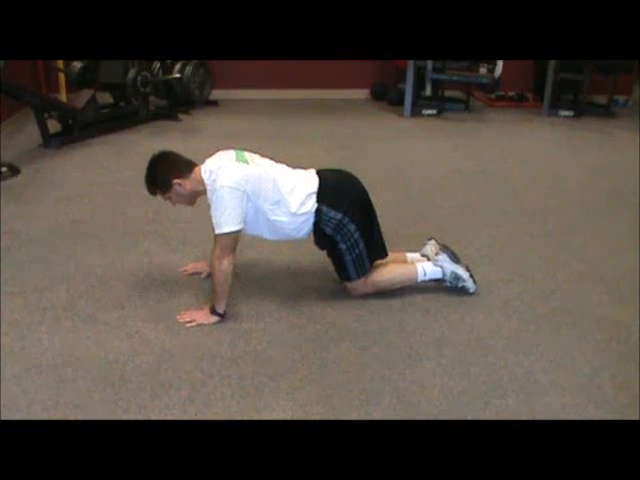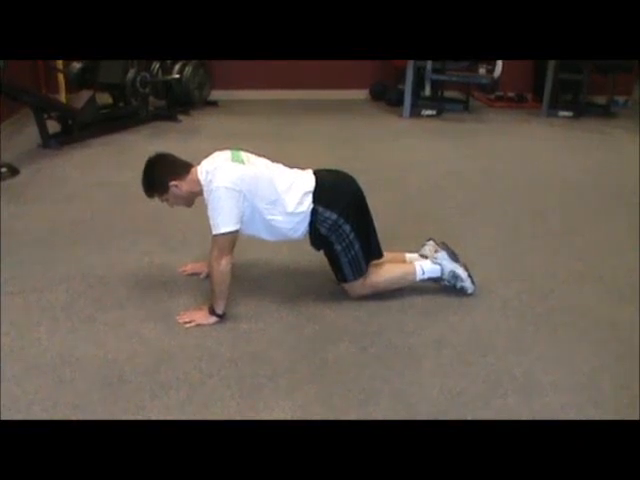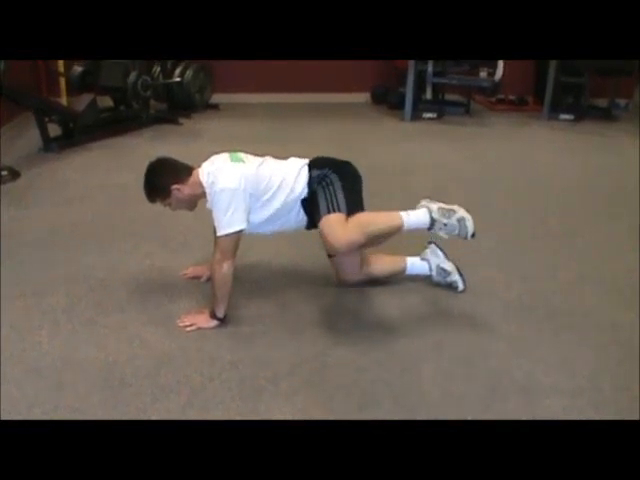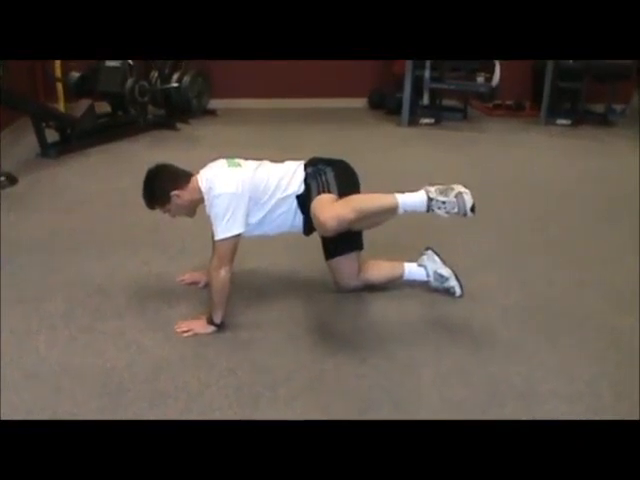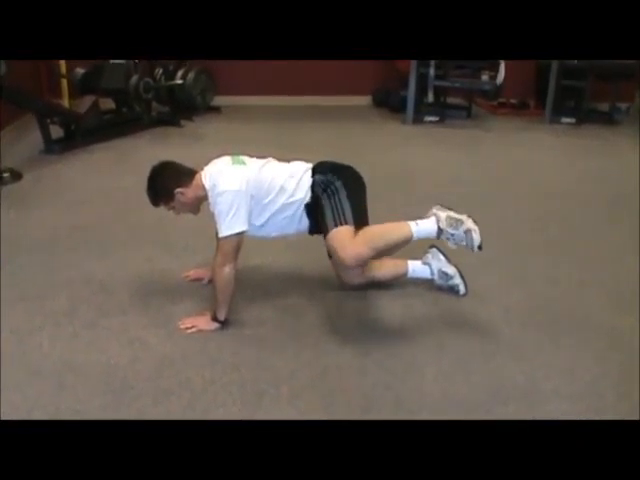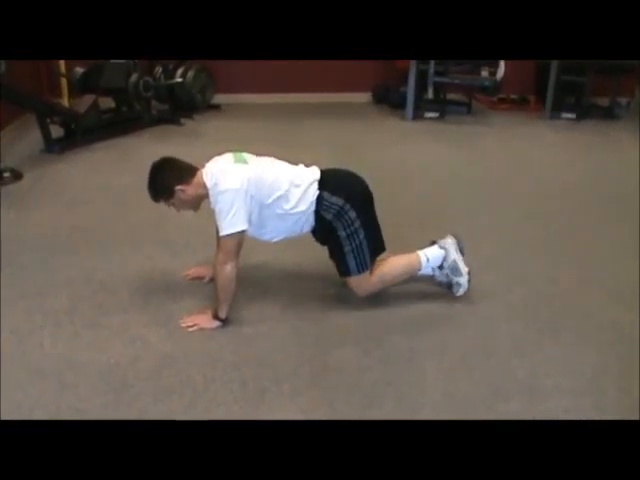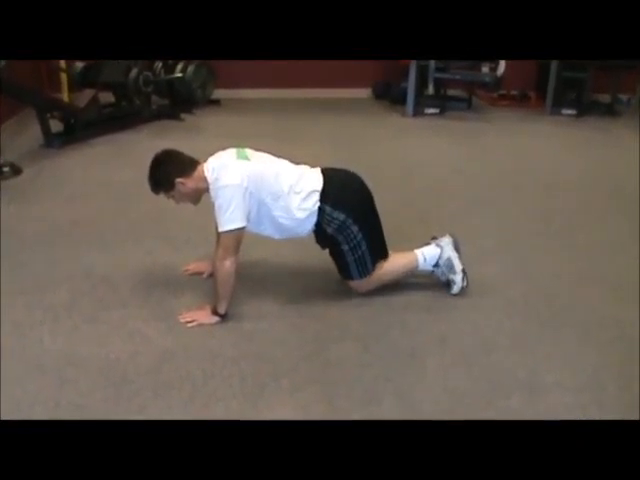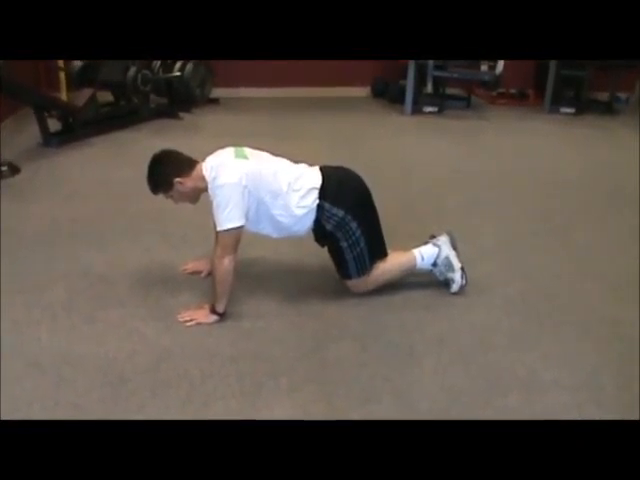
dt=0.5s
person 1, frame 1
left shoulder: (223, 186)
right shoulder: (217, 165)
left elbow: (226, 255)
left wrist: (216, 310)
right wrist: (212, 264)
left hip: (333, 207)
right hip: (329, 191)
left knee: (359, 284)
right knee: (359, 267)
left ankle: (437, 269)
right ankle: (427, 256)
person 1, frame 2
left shoulder: (220, 187)
right shoulder: (214, 166)
left elbow: (224, 255)
left wrist: (215, 311)
right wrist: (211, 264)
left hip: (328, 208)
right hip: (325, 191)
left knee: (358, 286)
right knee: (359, 266)
left ankle: (436, 267)
right ankle: (426, 256)
person 1, frame 3
left shoulder: (223, 187)
right shoulder: (212, 171)
left elbow: (226, 258)
left wrist: (216, 315)
right wrist: (212, 267)
left hip: (328, 177)
right hip: (316, 187)
left knee: (340, 242)
right knee: (351, 273)
left ankle: (427, 216)
right ankle: (429, 262)
person 1, frame 4
left shoulder: (222, 192)
right shoulder: (210, 177)
left elbow: (224, 263)
left wrist: (214, 320)
right wrist: (209, 274)
left hip: (324, 176)
right hip: (315, 186)
left knee: (329, 220)
right knee: (349, 280)
left ankle: (425, 198)
right ankle: (425, 269)
person 1, frame 5
left shoulder: (224, 191)
right shoulder: (215, 174)
left elbow: (228, 261)
right elbow: (226, 243)
left wrist: (217, 317)
right wrist: (213, 270)
left hip: (329, 186)
right hip: (320, 190)
left knee: (350, 254)
right knee: (353, 276)
left ankle: (433, 225)
right ankle: (430, 267)
person 1, frame 6
left shoulder: (226, 189)
right shoulder: (216, 170)
left elbow: (229, 259)
right elbow: (225, 238)
left wrist: (219, 315)
right wrist: (215, 268)
left hip: (338, 202)
right hip: (327, 195)
left knee: (364, 286)
right knee: (359, 269)
left ankle: (438, 255)
right ankle: (434, 261)
person 1, frame 7
left shoulder: (226, 184)
right shoulder: (220, 164)
left elbow: (229, 255)
right elbow: (225, 236)
left wrist: (218, 311)
right wrist: (214, 263)
left hip: (337, 207)
right hip: (331, 189)
left knee: (363, 281)
right knee: (363, 265)
left ankle: (435, 254)
right ankle: (434, 254)
person 1, frame 8
left shoulder: (225, 183)
right shoulder: (218, 164)
left elbow: (227, 254)
right elbow: (224, 235)
left wrist: (217, 310)
right wrist: (212, 261)
left hip: (335, 204)
right hip: (328, 188)
left knee: (361, 282)
right knee: (361, 266)
left ankle: (433, 254)
right ankle: (434, 254)
